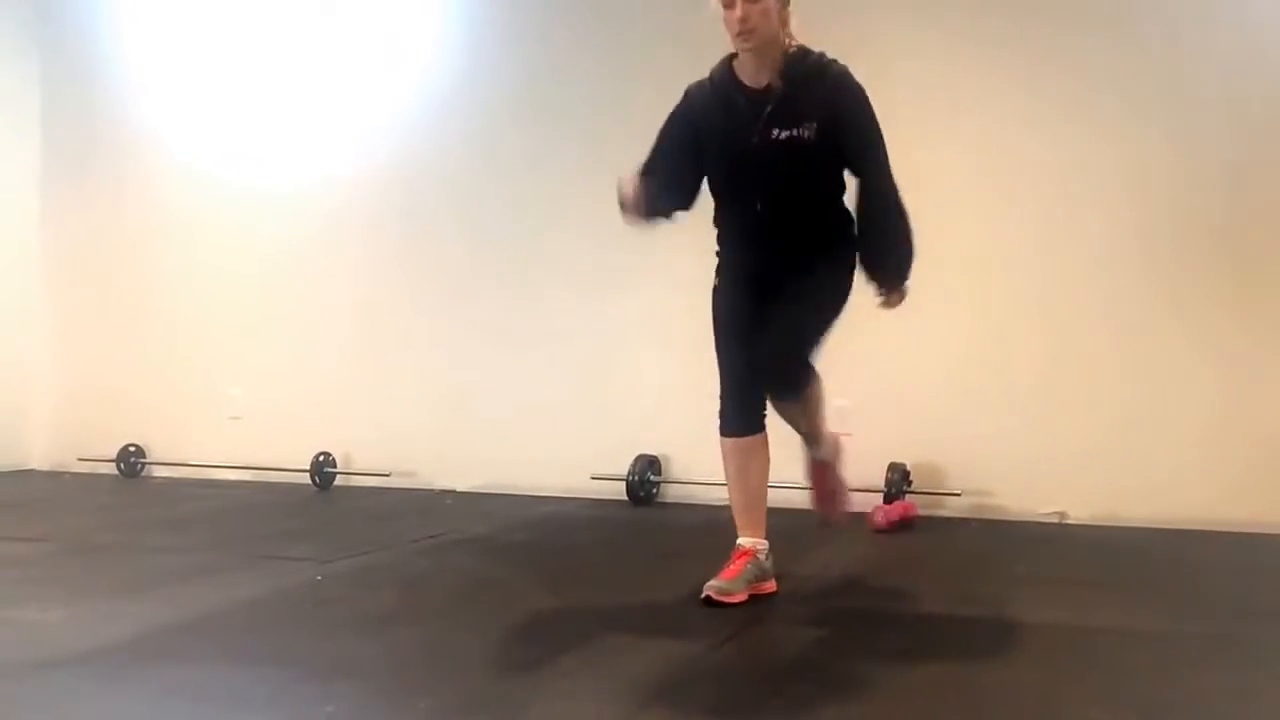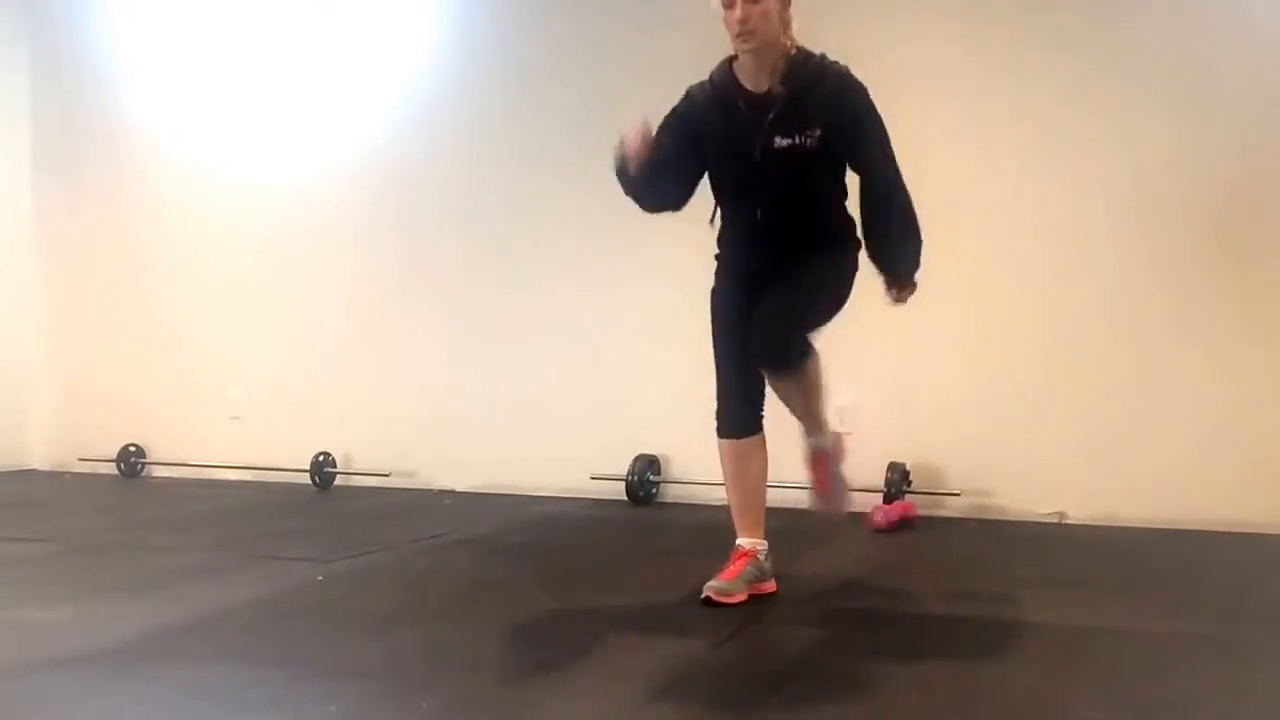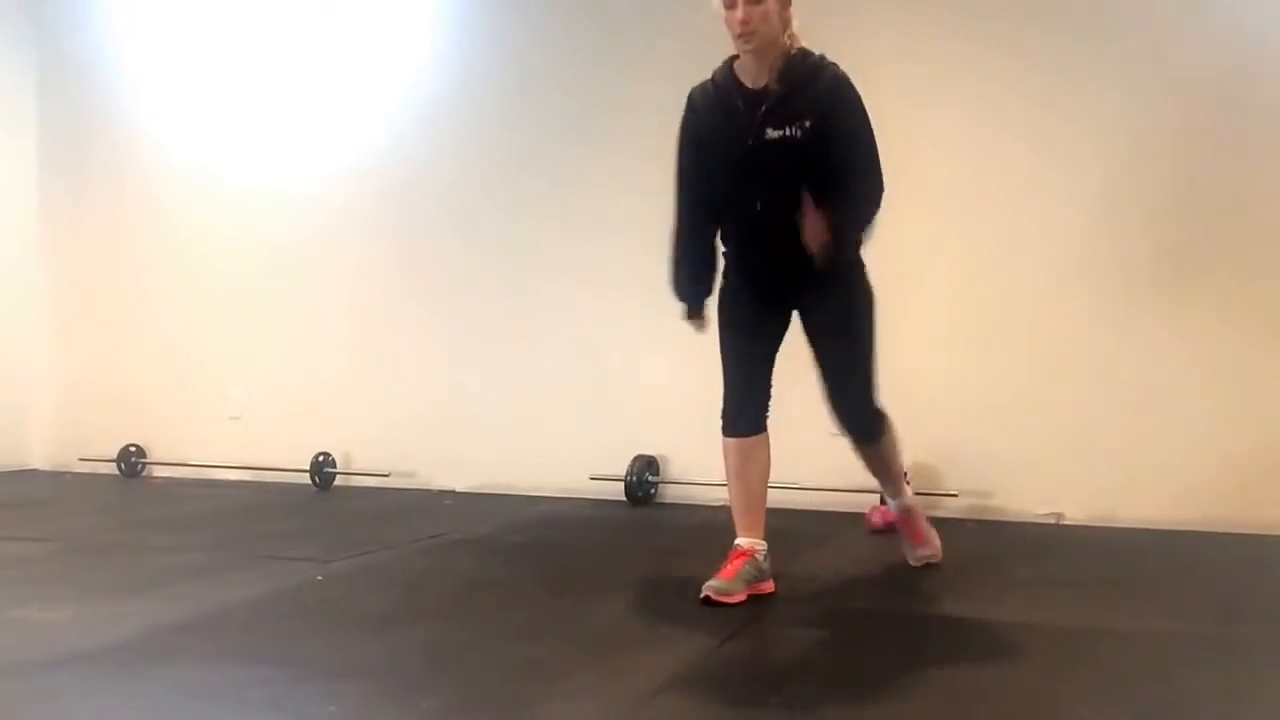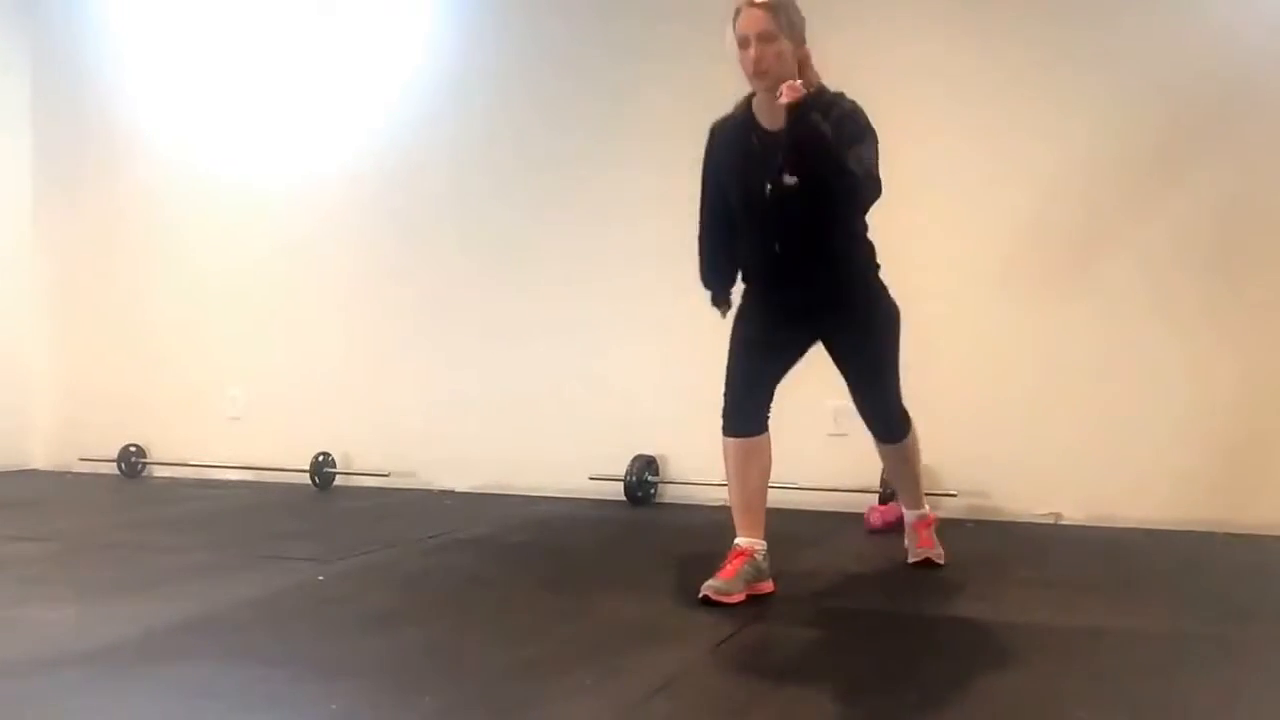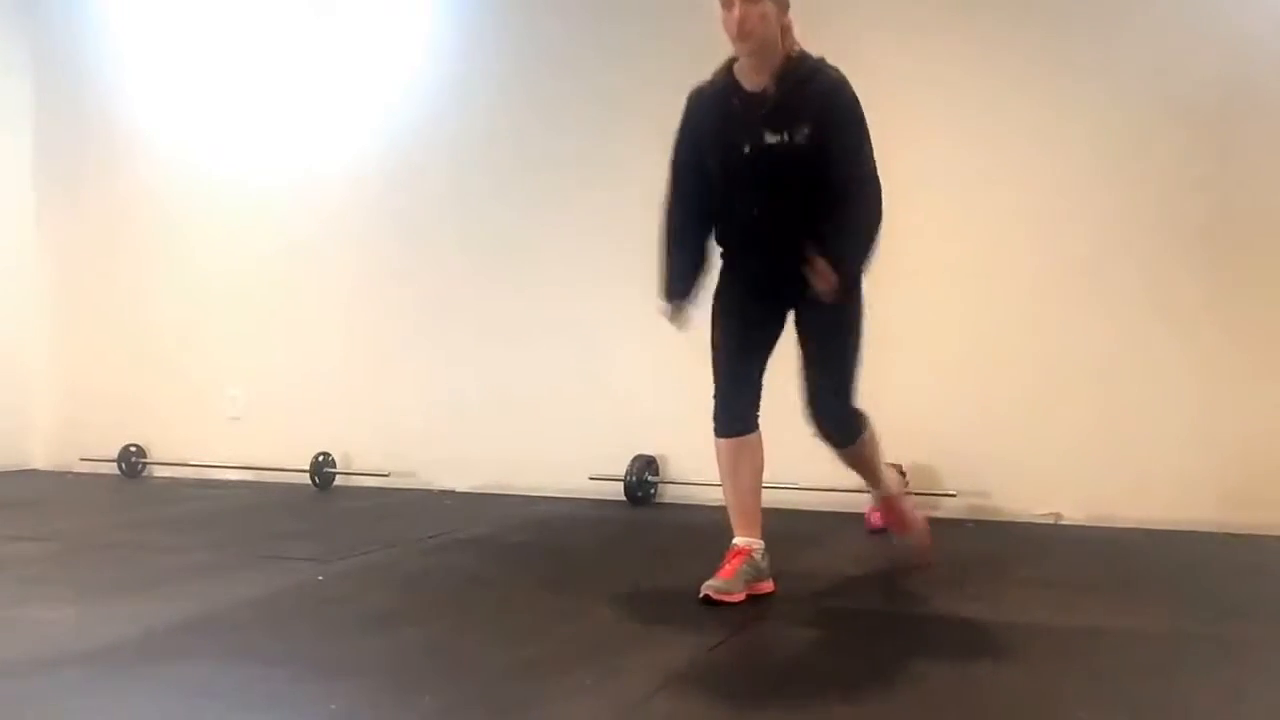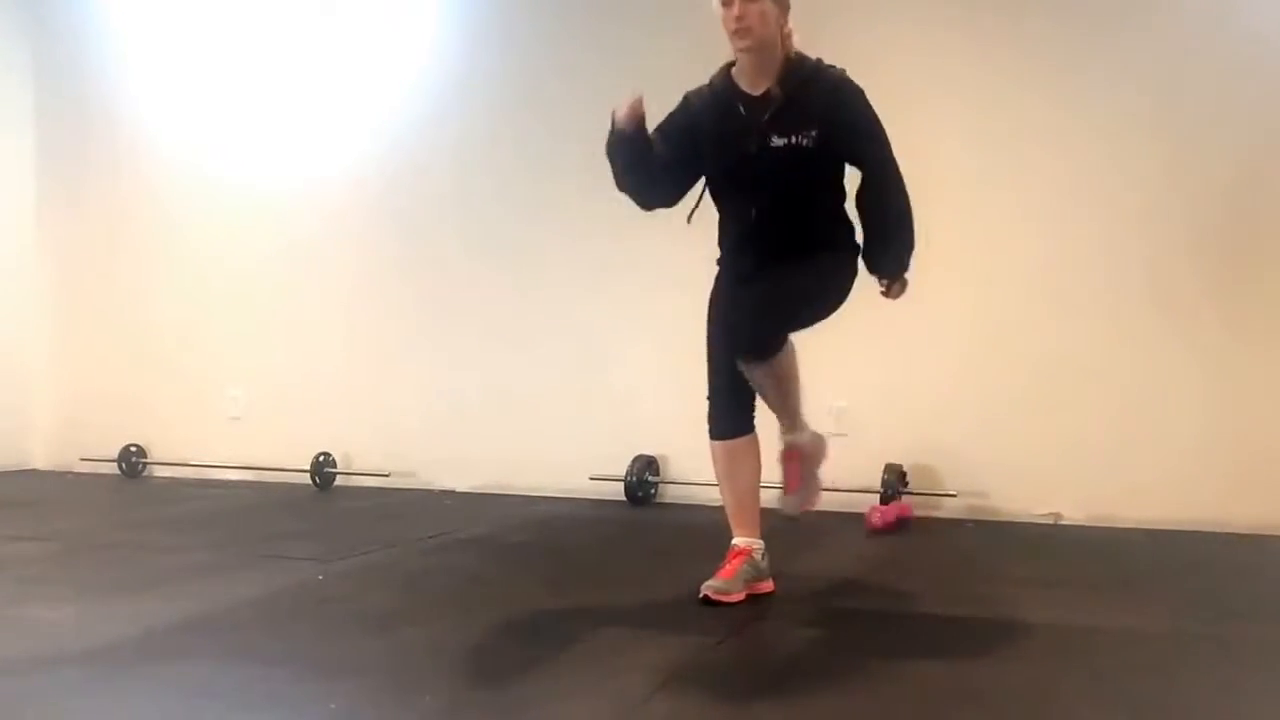
dt=0.2s
person 1, frame 1
left shoulder: (828, 86)
right shoulder: (704, 102)
left elbow: (873, 180)
right elbow: (671, 185)
left wrist: (889, 267)
right wrist: (638, 196)
left hip: (821, 259)
right hip: (744, 266)
left knee: (782, 359)
right knee: (740, 402)
left ankle: (821, 450)
right ankle: (753, 554)
person 1, frame 2
left shoulder: (831, 89)
right shoulder: (704, 104)
left elbow: (881, 180)
right elbow: (665, 188)
left wrist: (899, 260)
right wrist: (635, 164)
left hip: (821, 260)
right hip: (742, 269)
left knee: (778, 334)
right knee: (737, 403)
left ankle: (821, 442)
right ankle: (752, 555)
person 1, frame 3
left shoulder: (823, 86)
right shoulder: (706, 103)
left elbow: (866, 182)
right elbow: (694, 204)
left wrist: (837, 229)
right wrist: (692, 288)
left hip: (827, 274)
right hip: (748, 277)
left knee: (853, 407)
right knee: (741, 404)
left ankle: (905, 506)
right ankle: (750, 556)
person 1, frame 4
left shoulder: (839, 117)
right shoulder: (727, 135)
left elbow: (860, 190)
right elbow: (718, 219)
left wrist: (805, 126)
right wrist: (719, 284)
left hip: (851, 295)
right hip: (772, 299)
left knee: (883, 412)
right knee: (744, 404)
left ankle: (918, 517)
right ankle: (750, 556)
person 1, frame 5
left shoulder: (824, 90)
right shoulder: (706, 105)
left elbow: (860, 191)
right elbow: (694, 198)
left wrist: (838, 262)
right wrist: (677, 284)
left hip: (821, 274)
right hip: (747, 273)
left knee: (830, 408)
right knee: (732, 405)
left ankle: (887, 491)
right ankle: (747, 554)
person 1, frame 6
left shoulder: (828, 92)
right shoulder: (704, 107)
left elbow: (880, 175)
right elbow: (656, 186)
left wrist: (891, 259)
right wrist: (628, 136)
left hip: (819, 260)
right hip: (743, 265)
left knee: (754, 327)
right knee: (726, 402)
left ankle: (799, 438)
right ankle: (748, 554)
